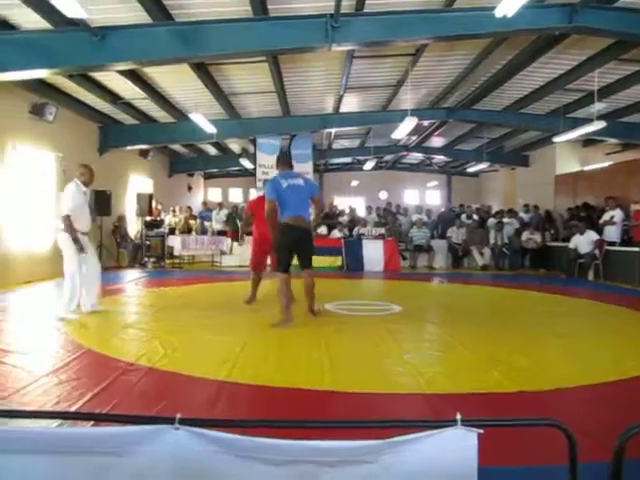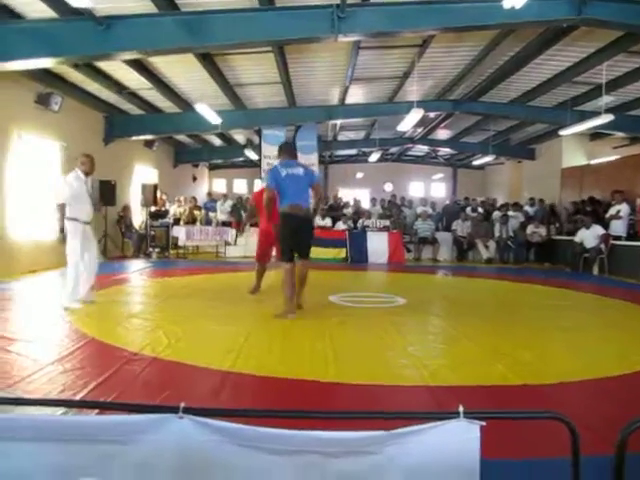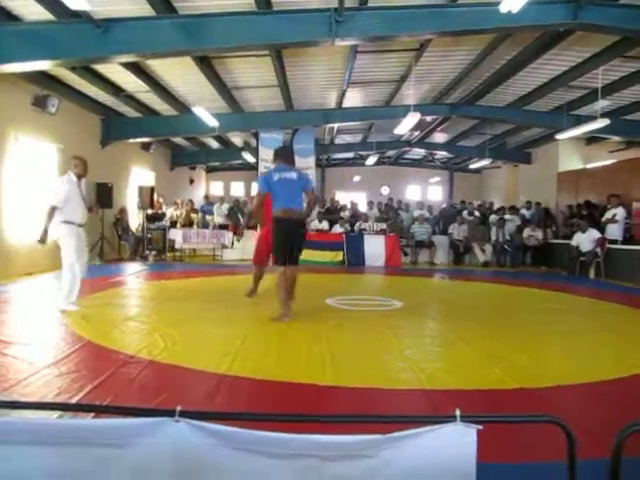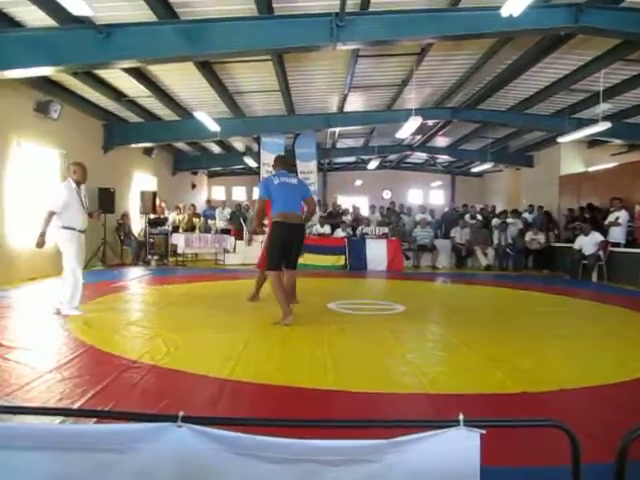
dt=0.1s
person 1, frame 1
left shoulder: (274, 182)
right shoulder: (306, 181)
left elbow: (270, 209)
right elbow: (320, 206)
left wrist: (273, 227)
right wrist: (313, 223)
left hip: (287, 229)
right hip: (305, 229)
left knee: (283, 274)
right knee: (307, 269)
left ankle: (286, 317)
right ankle: (311, 306)
person 1, frame 2
left shoulder: (274, 171)
right shoulder: (306, 170)
left elbow: (268, 197)
right elbow: (319, 194)
left hip: (288, 217)
right hip: (306, 218)
left knee: (288, 264)
right knee: (303, 260)
left ankle: (290, 308)
right ankle: (298, 300)
person 1, frame 3
left shoulder: (267, 176)
right shoulder: (300, 175)
left elbow: (259, 202)
right elbow: (312, 199)
left hip: (282, 221)
right hip: (299, 222)
left knee: (282, 267)
right knee: (292, 265)
left ankle: (285, 312)
right ankle: (286, 308)
person 1, frame 4
left shoulder: (268, 181)
right shoulder: (299, 182)
left elbow: (260, 208)
right elbow: (312, 207)
left wrist: (256, 224)
left hip: (280, 226)
right hip: (298, 227)
left knee: (273, 271)
right knee: (290, 270)
left ankle: (287, 313)
right ankle: (287, 310)
person 2, frame 1
left shoulder: (83, 191)
right shoulder: (72, 190)
right elbow: (66, 217)
right wrist: (75, 241)
left hip: (81, 236)
right hip: (70, 237)
left knee: (93, 268)
right knee: (73, 273)
left ankle: (89, 304)
right ankle: (66, 310)
person 2, frame 2
left shoulder: (86, 180)
right shoulder: (72, 180)
right elbow: (61, 205)
left wrist: (94, 207)
right wrist: (62, 229)
left hip: (84, 226)
right hip: (73, 225)
left knee: (91, 258)
right knee: (76, 263)
left ankle: (82, 293)
right ankle: (70, 299)
person 2, frame 3
left shoulder: (81, 182)
right shoulder: (65, 183)
right elbow: (53, 207)
left wrist: (90, 209)
right wrist: (45, 230)
left hip: (78, 228)
right hip: (67, 228)
left knee: (80, 263)
right knee: (72, 265)
left ankle: (66, 298)
right ankle: (65, 302)
person 2, frame 4
left shoulder: (81, 189)
right shoulder: (65, 189)
right elbow: (51, 212)
left wrist: (92, 215)
right wrist: (42, 234)
left hip: (79, 233)
right hip: (68, 234)
left knee: (74, 270)
right knee: (73, 270)
left ankle: (64, 302)
right ankle: (68, 307)
